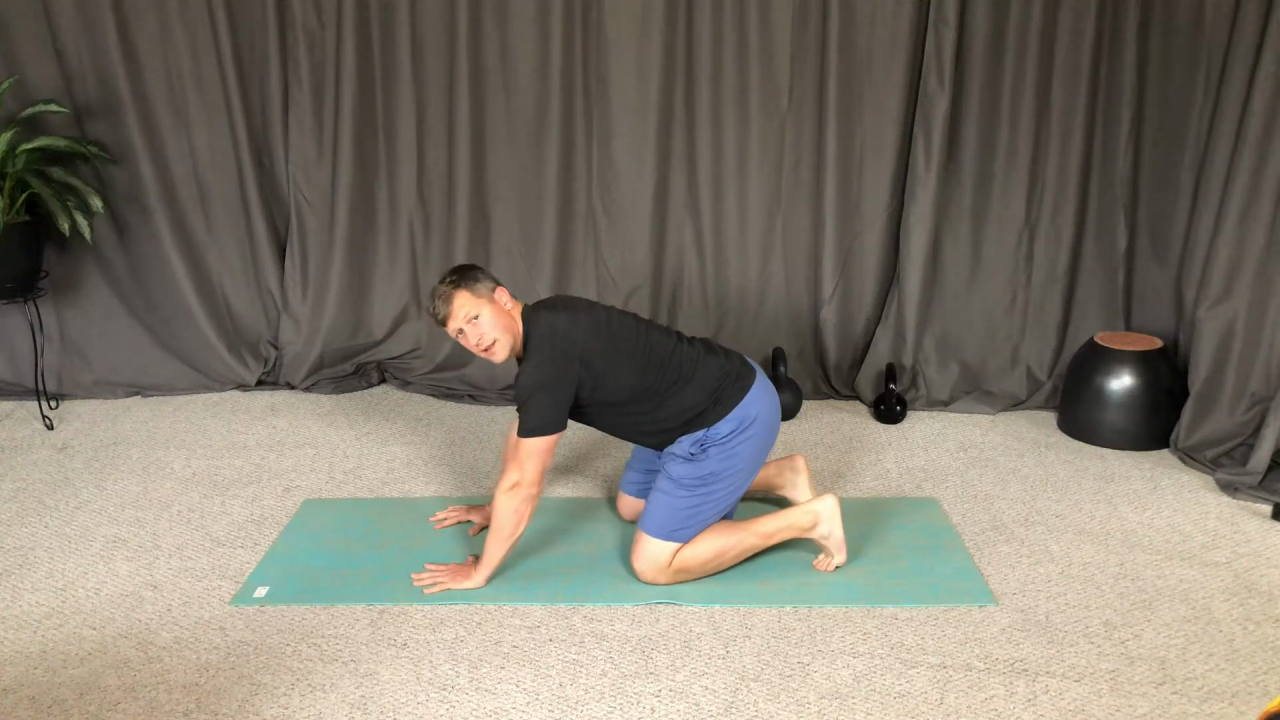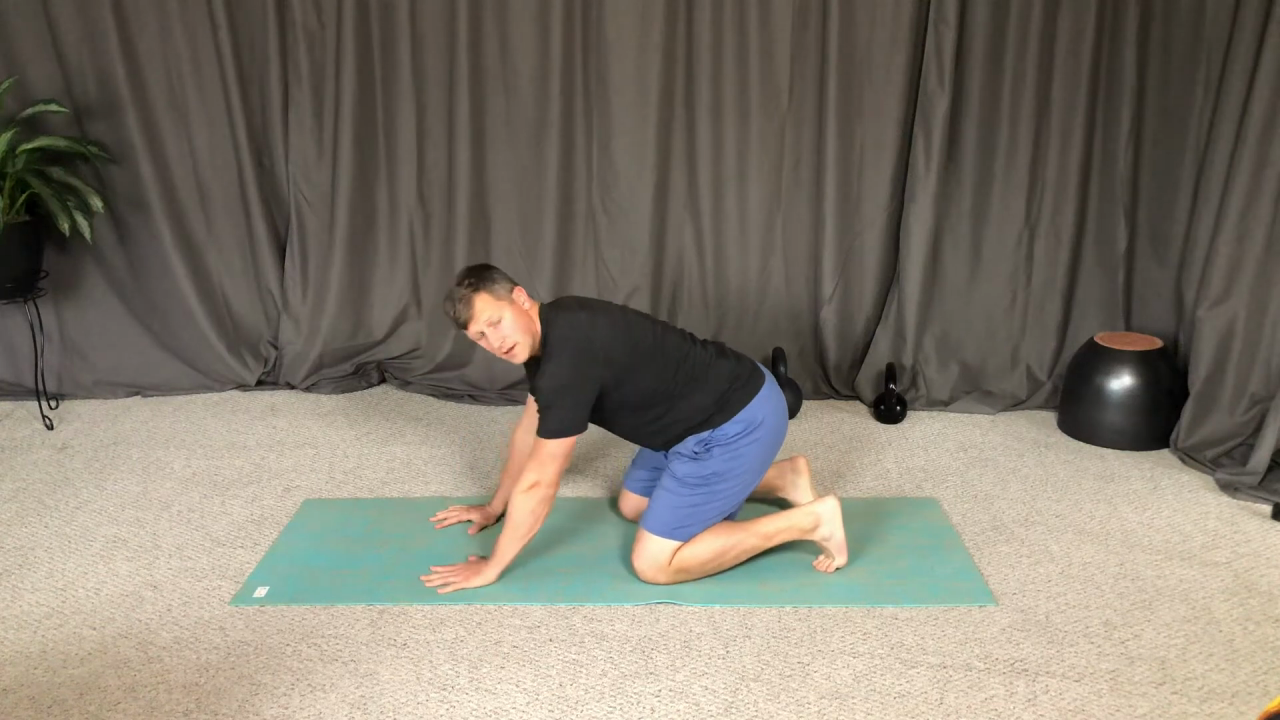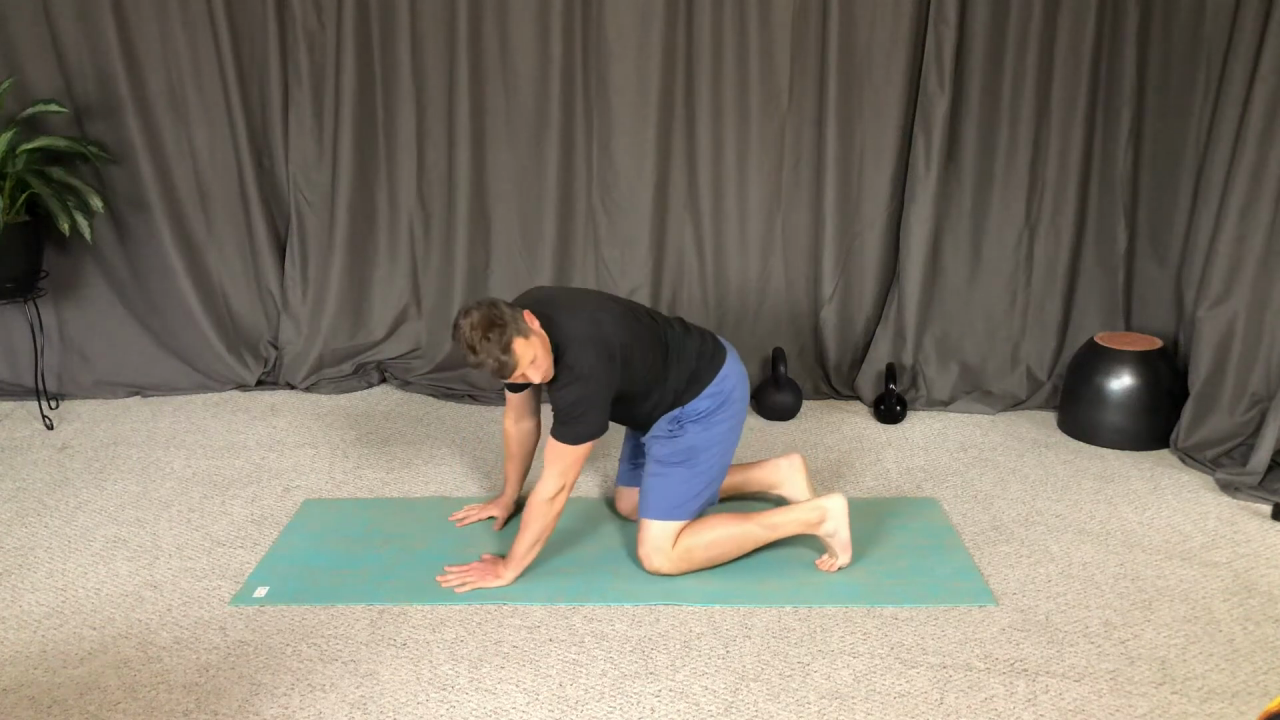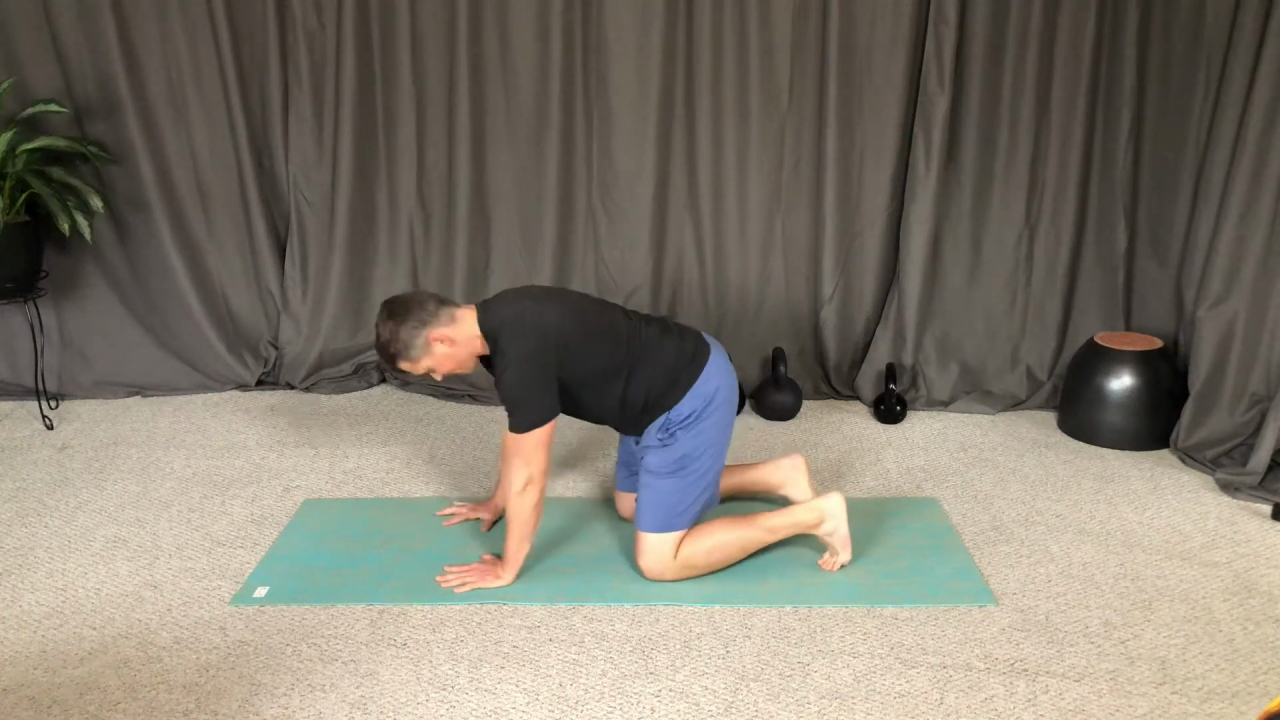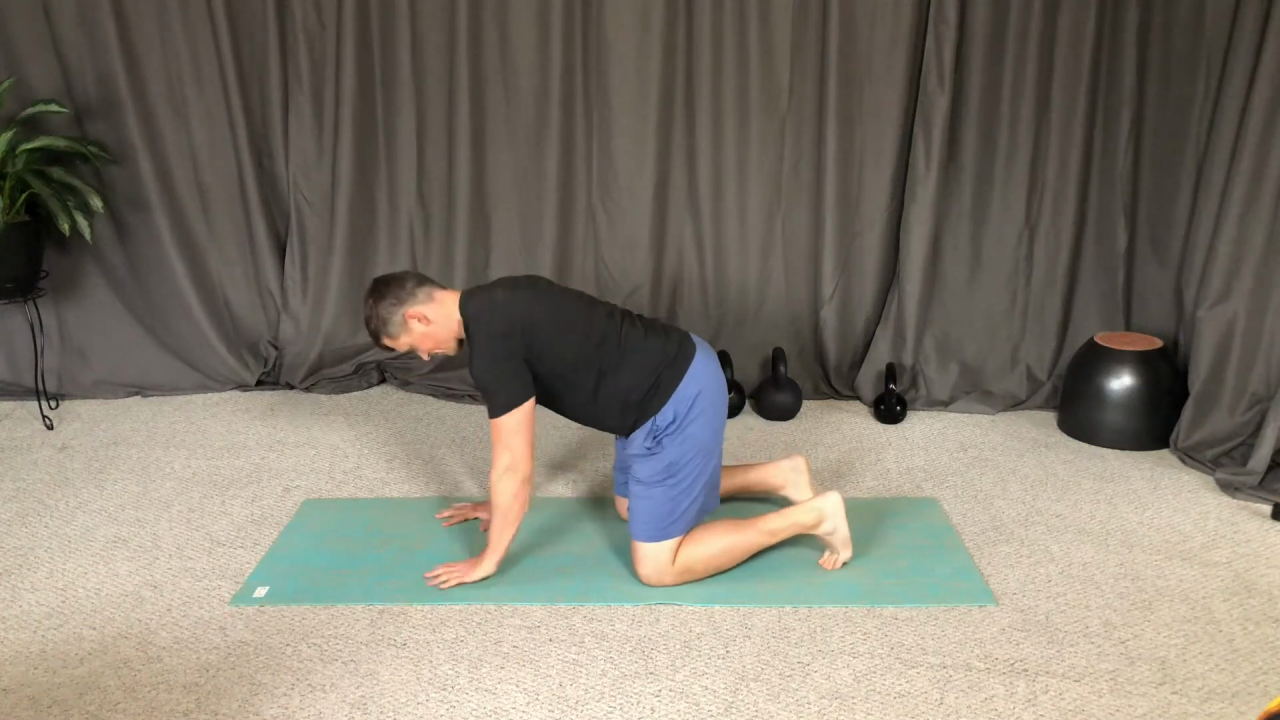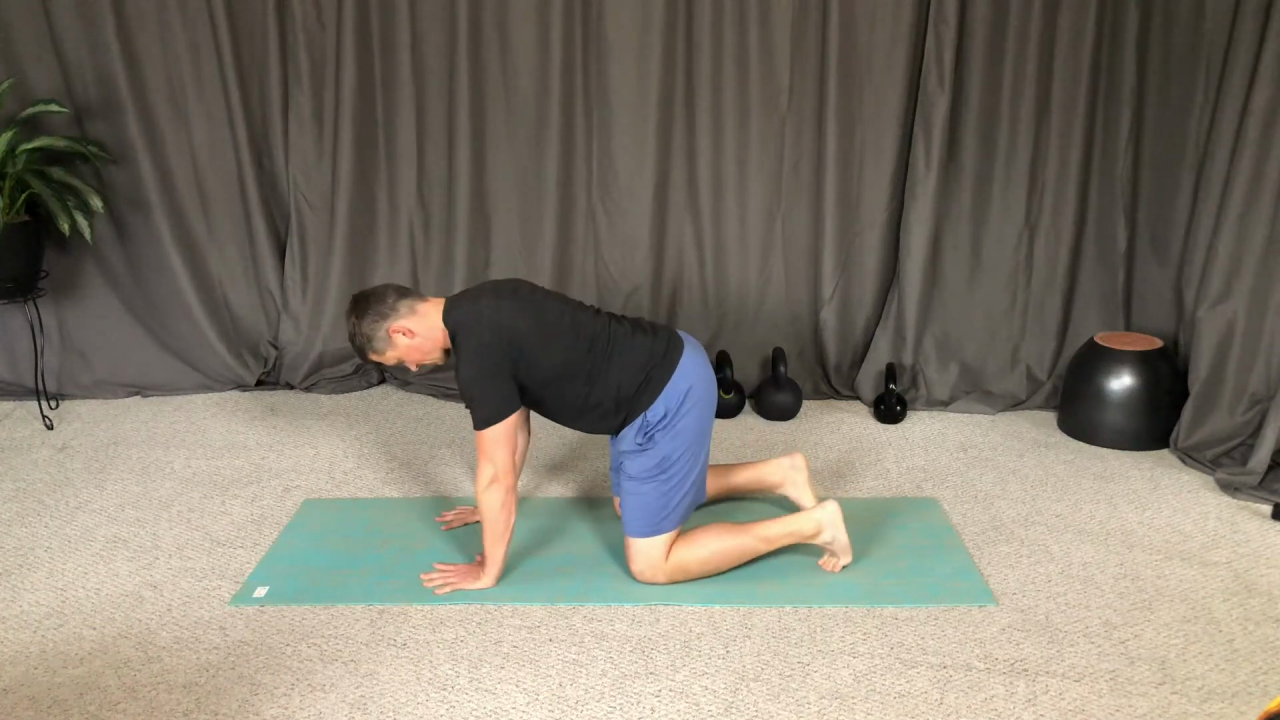
dt=0.4s
person 1, frame 1
left shoulder: (547, 358)
right shoulder: (543, 327)
left elbow: (523, 483)
right elbow: (525, 429)
left wrist: (479, 572)
right wrist: (493, 508)
left hip: (732, 420)
right hip: (713, 400)
left knee: (653, 565)
right knee: (631, 507)
left ankle: (809, 518)
right ankle: (780, 475)
person 1, frame 2
left shoulder: (567, 360)
right shoulder: (534, 333)
left elbow: (537, 482)
right elbow: (531, 427)
left wrist: (491, 567)
right wrist: (495, 507)
left hip: (739, 421)
right hip: (707, 409)
left knee: (653, 563)
right knee: (633, 506)
left ankle: (809, 520)
right ankle: (779, 477)
person 1, frame 3
left shoulder: (583, 366)
right shoulder: (513, 336)
left elbow: (555, 486)
right elbow: (520, 418)
left wrist: (508, 568)
right wrist: (508, 496)
left hip: (707, 392)
right hip: (665, 388)
left knee: (660, 553)
right knee: (630, 503)
left ankle: (816, 514)
right ankle: (776, 474)
person 1, frame 4
left shoulder: (520, 354)
right shoulder: (499, 320)
left elbow: (529, 477)
right elbow: (522, 427)
left wrist: (507, 569)
right wrist: (499, 501)
left hip: (693, 395)
right hip: (681, 375)
left knee: (659, 560)
right knee: (633, 506)
left ankle: (815, 515)
right ankle: (779, 476)
person 1, frame 5
left shoulder: (490, 340)
right shoulder: (495, 306)
left elbow: (513, 464)
right elbow: (521, 424)
left wrist: (489, 559)
right wrist: (499, 502)
left hip: (678, 400)
right hip: (679, 373)
left knee: (657, 567)
right knee: (630, 507)
left ankle: (813, 515)
right ankle: (780, 476)
person 1, frame 6
left shoulder: (478, 350)
right shoulder: (477, 311)
left elbow: (496, 474)
right elbow: (516, 423)
left wrist: (488, 572)
right wrist: (497, 506)
left hip: (669, 395)
right hip: (668, 367)
left knee: (650, 563)
right knee: (630, 505)
left ankle: (811, 525)
right ankle: (778, 475)
